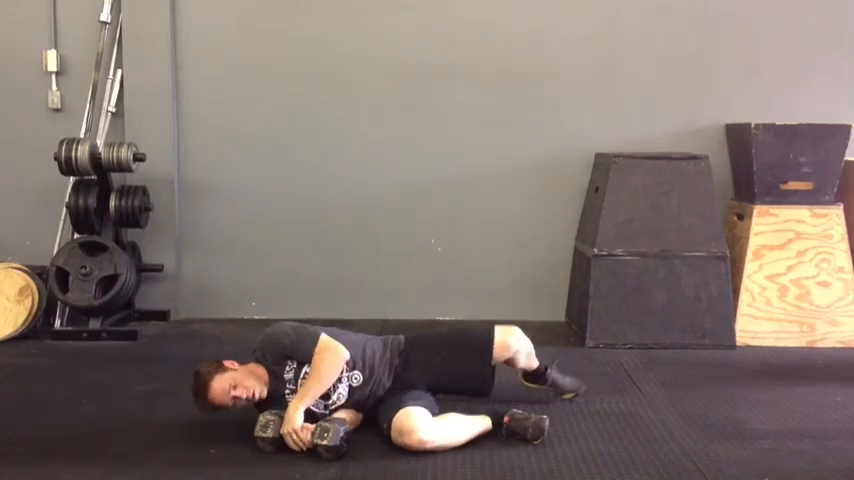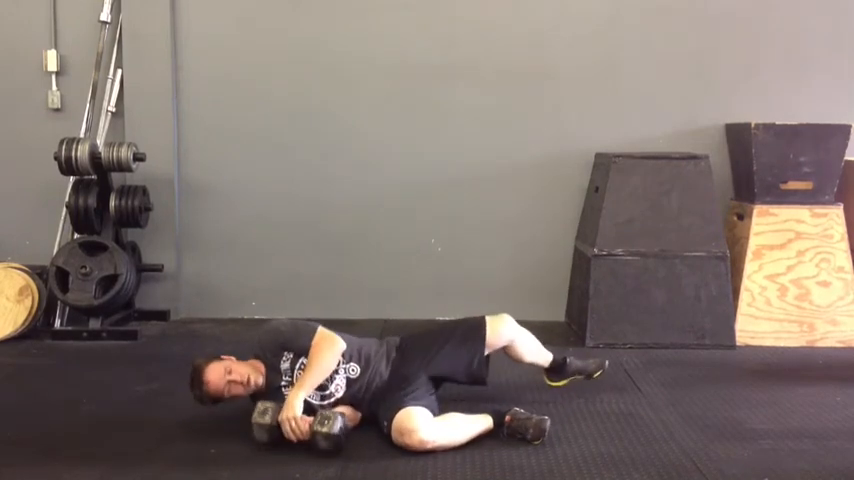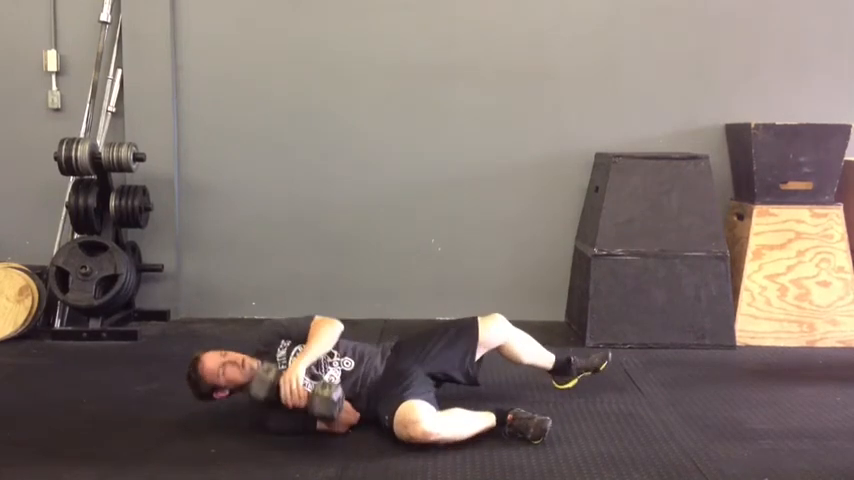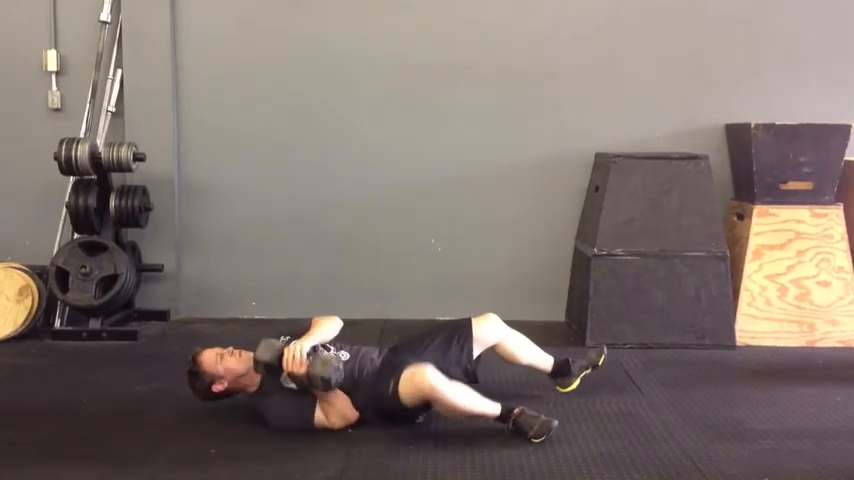
dt=0.2s
person 1, frame 1
left shoulder: (273, 341)
right shoulder: (271, 406)
left elbow: (334, 353)
right elbow: (351, 415)
left wrist: (298, 405)
right wrist: (308, 430)
left hip: (403, 356)
right hip: (388, 397)
left knee: (511, 340)
right knee: (414, 434)
left ankle: (538, 376)
right ankle: (498, 421)
person 1, frame 2
left shoulder: (273, 339)
left elbow: (333, 342)
right elbow: (351, 417)
left wrist: (299, 391)
right wrist: (304, 413)
left hip: (402, 355)
right hip: (385, 396)
left knee: (502, 325)
right knee: (415, 434)
left ankle: (557, 368)
right ankle: (500, 420)
person 1, frame 3
left shoulder: (273, 339)
right shoulder: (274, 412)
left elbow: (330, 325)
right elbow: (347, 418)
left wrist: (304, 359)
right wrist: (306, 393)
left hip: (396, 355)
right hip: (385, 395)
left knee: (495, 325)
right knee: (419, 425)
left ankle: (562, 369)
right ankle: (503, 420)
person 1, frame 4
left shoulder: (276, 349)
right shoulder: (273, 405)
left elbow: (333, 322)
right elbow: (345, 415)
left wrist: (305, 341)
right wrist: (307, 378)
left hip: (391, 358)
right hip: (386, 396)
left knee: (489, 325)
right knee: (427, 381)
left ankle: (561, 371)
right ankle: (508, 415)
